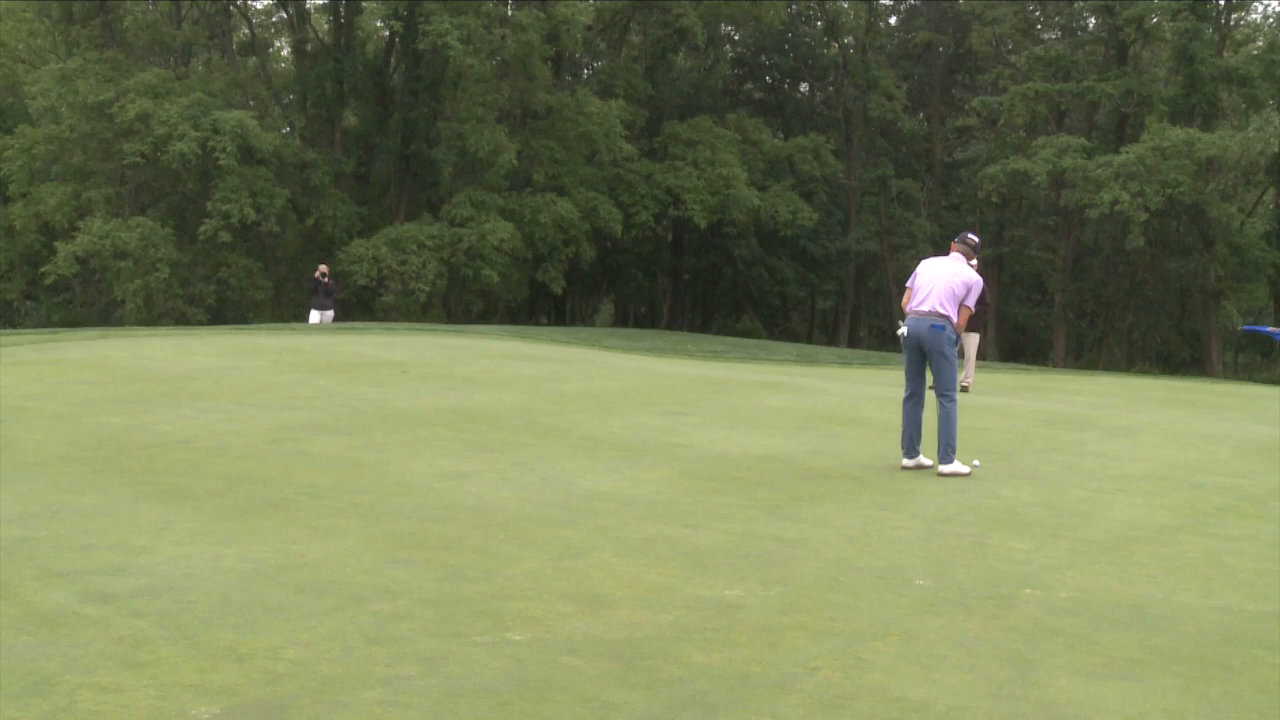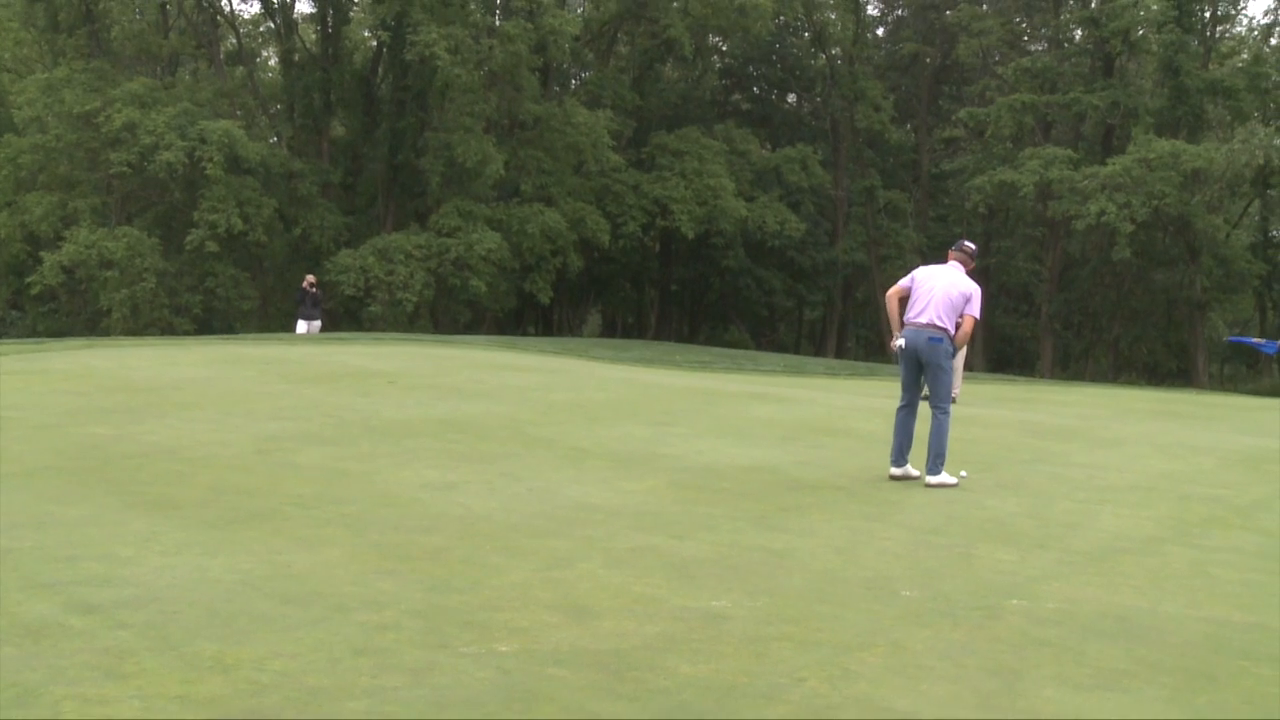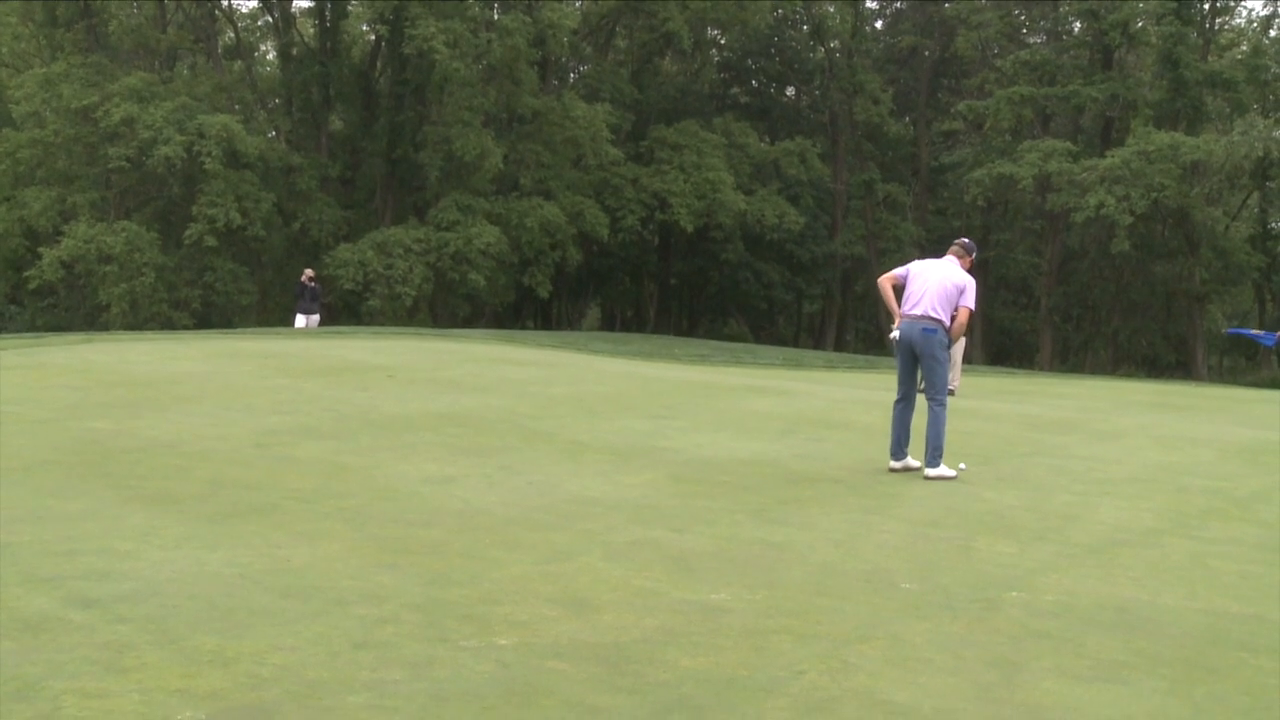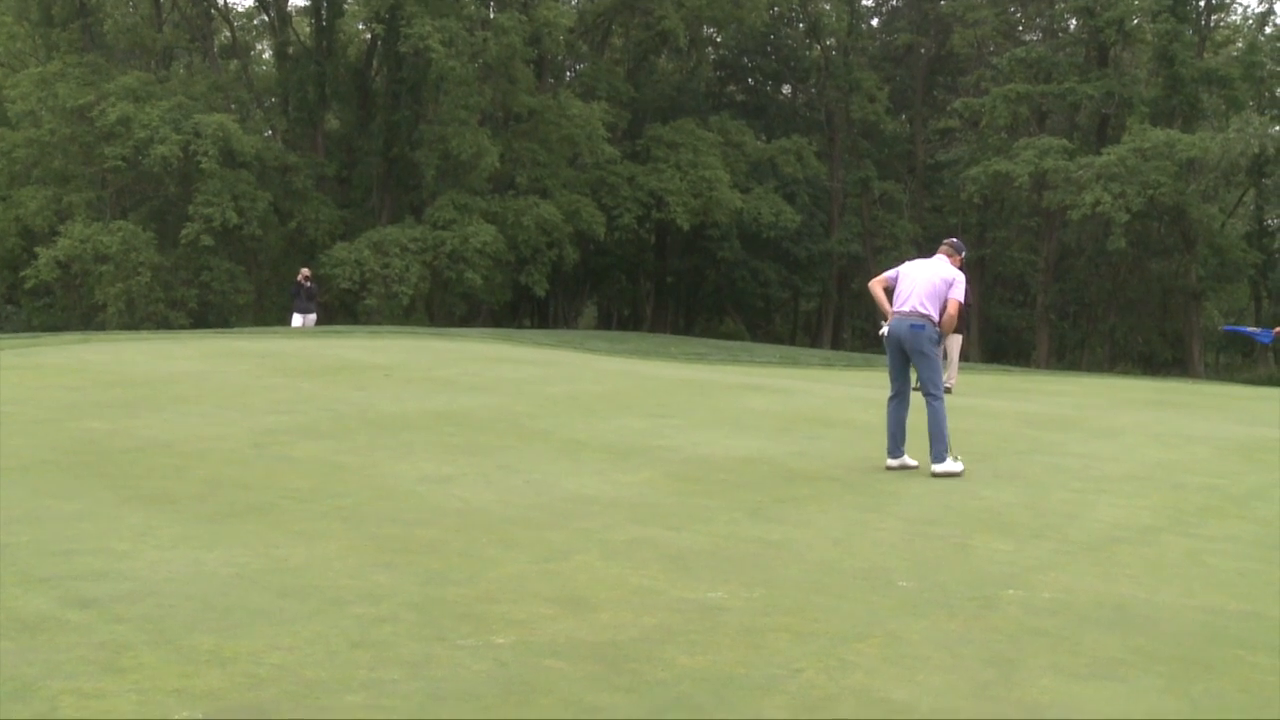
dt=0.4s
person 1, frame 1
left shoulder: (926, 263)
right shoulder: (973, 277)
left elbow: (905, 302)
right elbow: (961, 320)
right wrist: (952, 341)
left hip: (911, 326)
right hip: (939, 329)
left knee: (913, 393)
right knee: (946, 397)
left ankle: (911, 455)
right ankle: (947, 461)
person 1, frame 2
left shoulder: (923, 271)
right shoulder: (971, 287)
left elbow: (891, 295)
right elbow: (965, 330)
left wrist: (897, 332)
right wrist: (951, 353)
left hip: (909, 337)
right hip: (937, 342)
left knee: (907, 403)
right knee: (940, 408)
left ankle: (898, 464)
right ankle: (935, 472)
person 1, frame 3
left shoulder: (919, 264)
right shoulder: (966, 279)
left elbow: (883, 280)
right elbow: (961, 321)
left wrist: (898, 316)
right wrist: (947, 345)
left hip: (905, 330)
right hip: (932, 333)
left knee: (904, 396)
right knee: (937, 401)
left ankle: (899, 457)
right ankle: (933, 464)
person 1, frame 4
left shoulder: (910, 265)
right shoulder: (956, 274)
left elbow: (874, 284)
right elbow: (951, 314)
left wrist: (890, 315)
right wrist: (940, 340)
left hip: (895, 327)
right hip: (921, 329)
left knee: (898, 393)
right knee: (934, 396)
left ankle: (895, 455)
right ankle: (940, 460)
